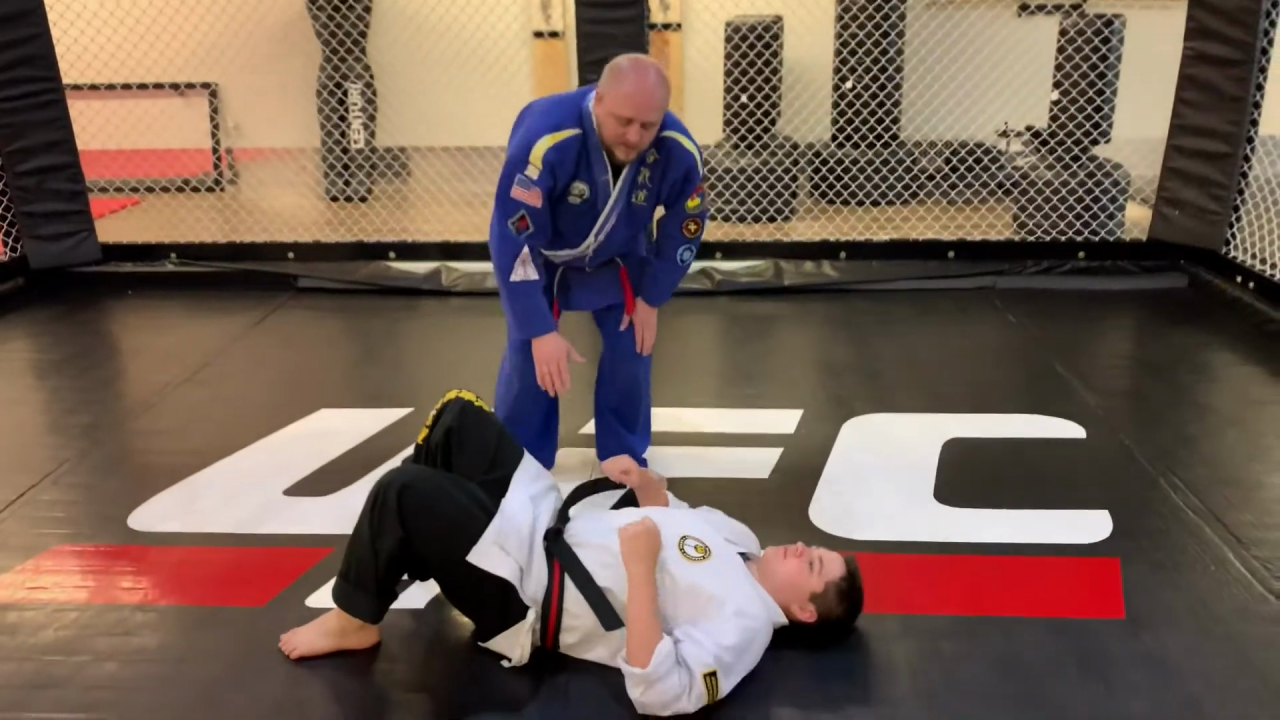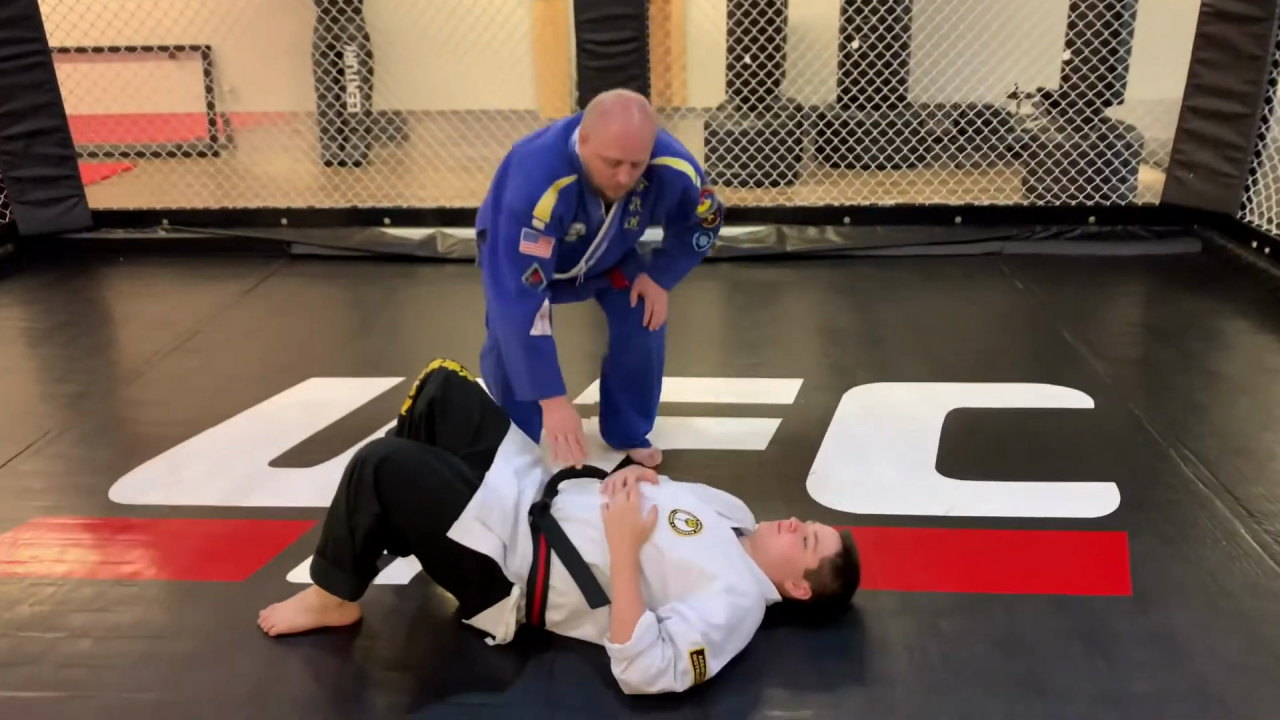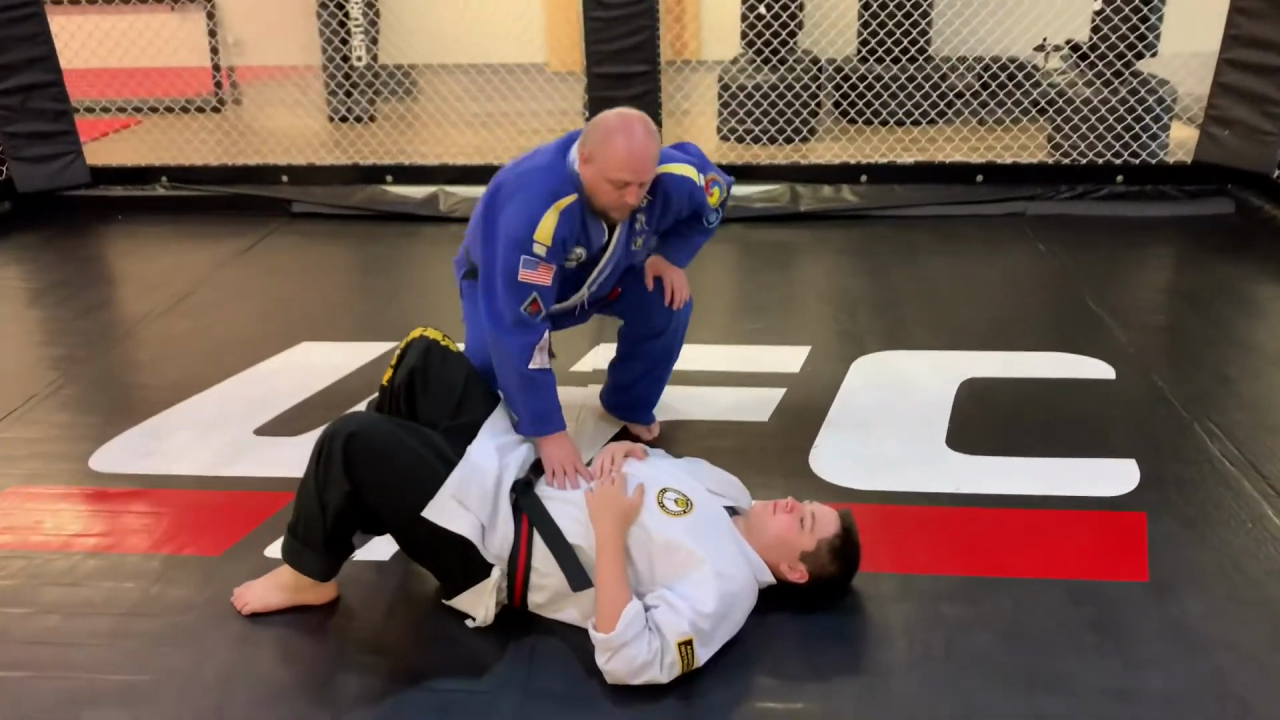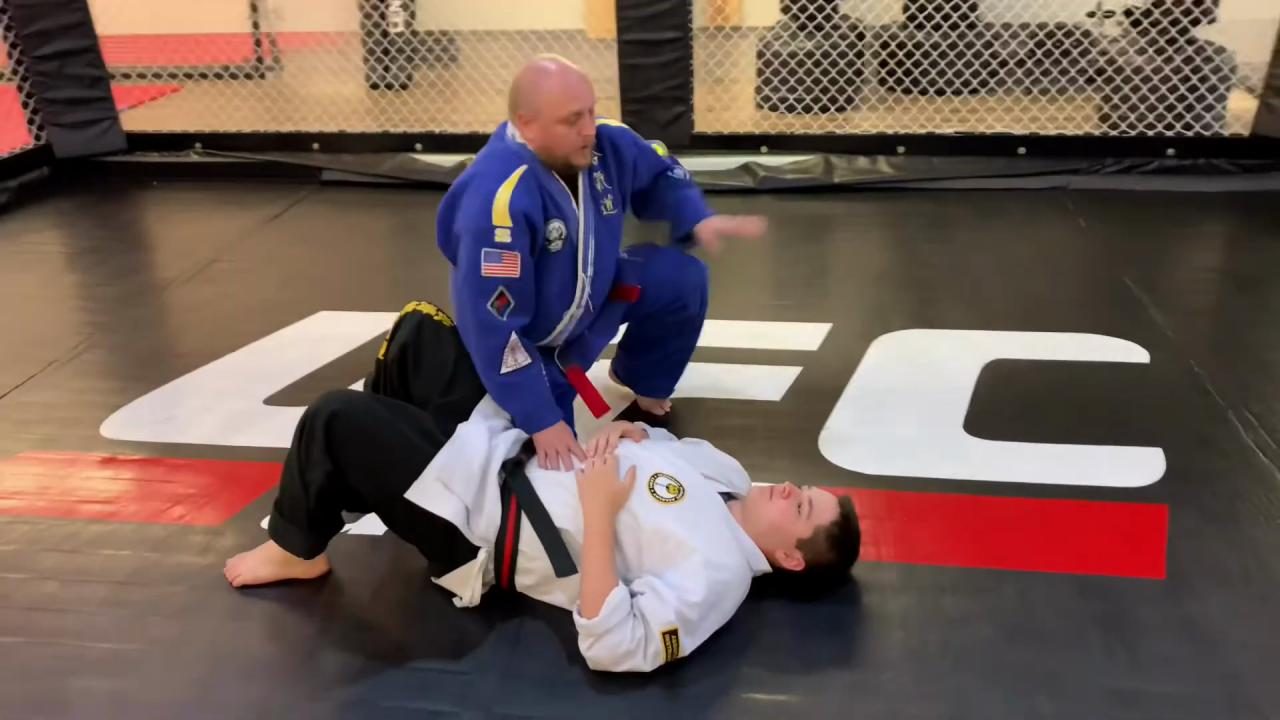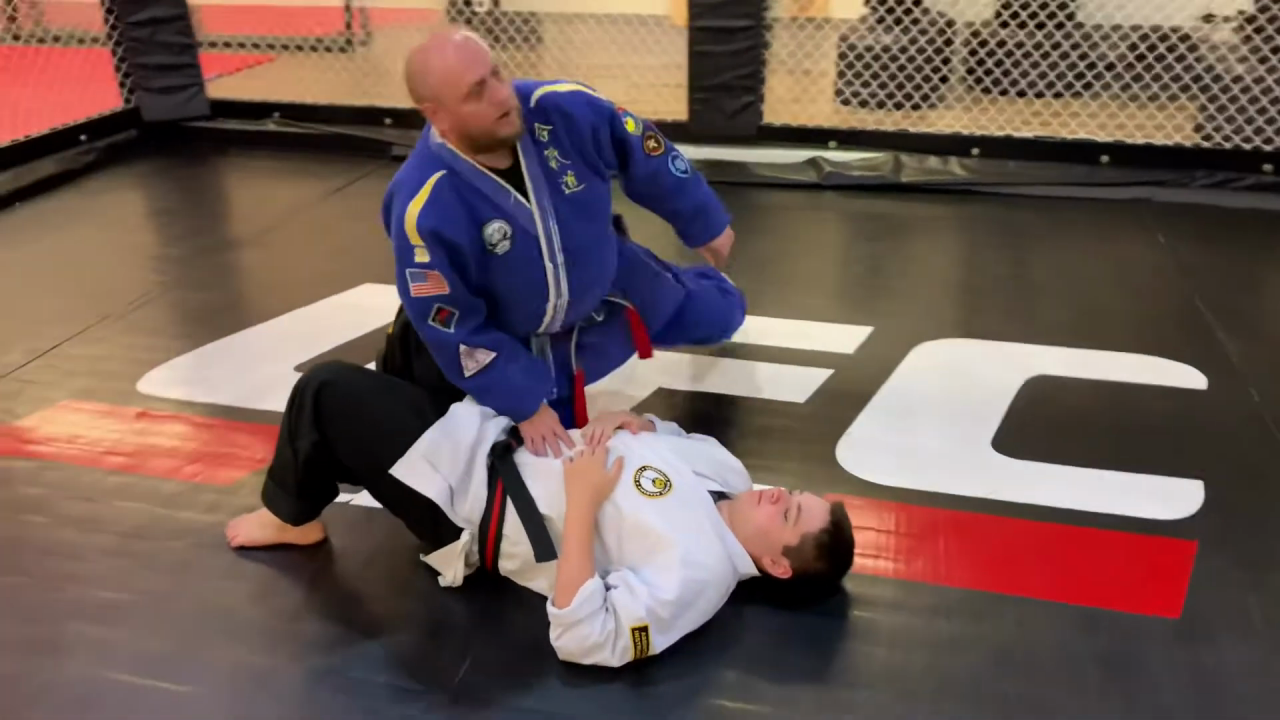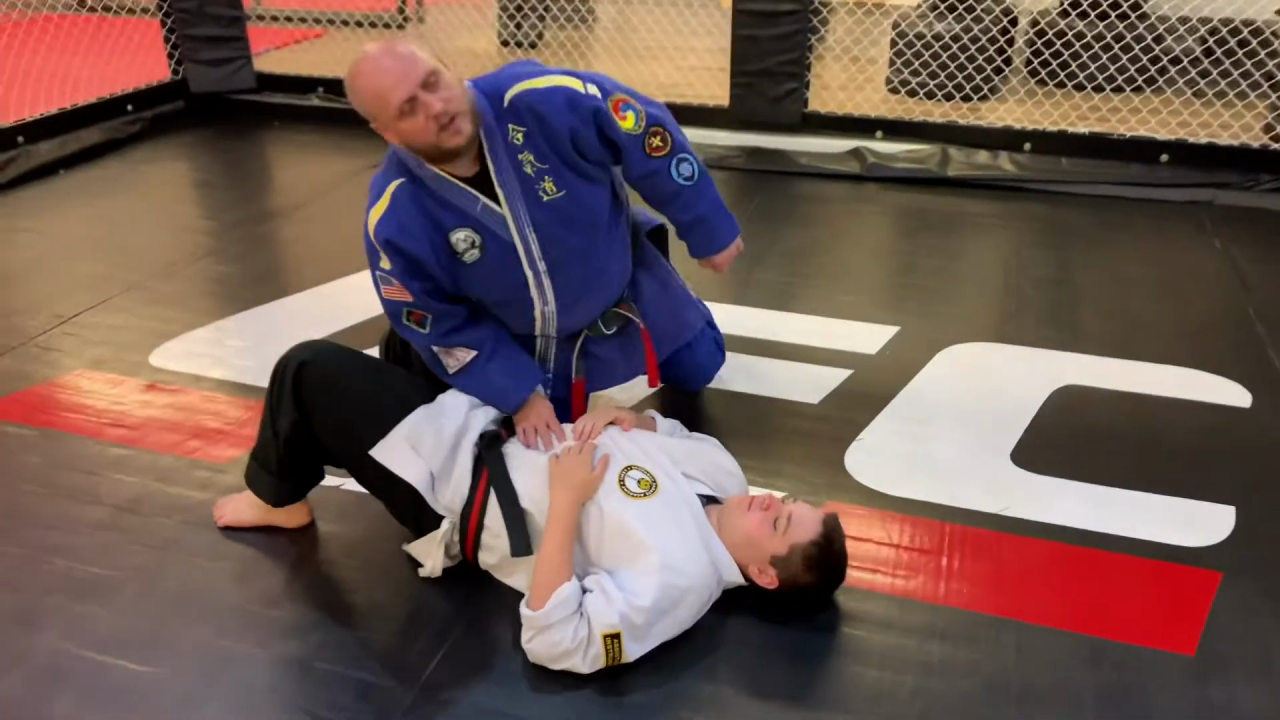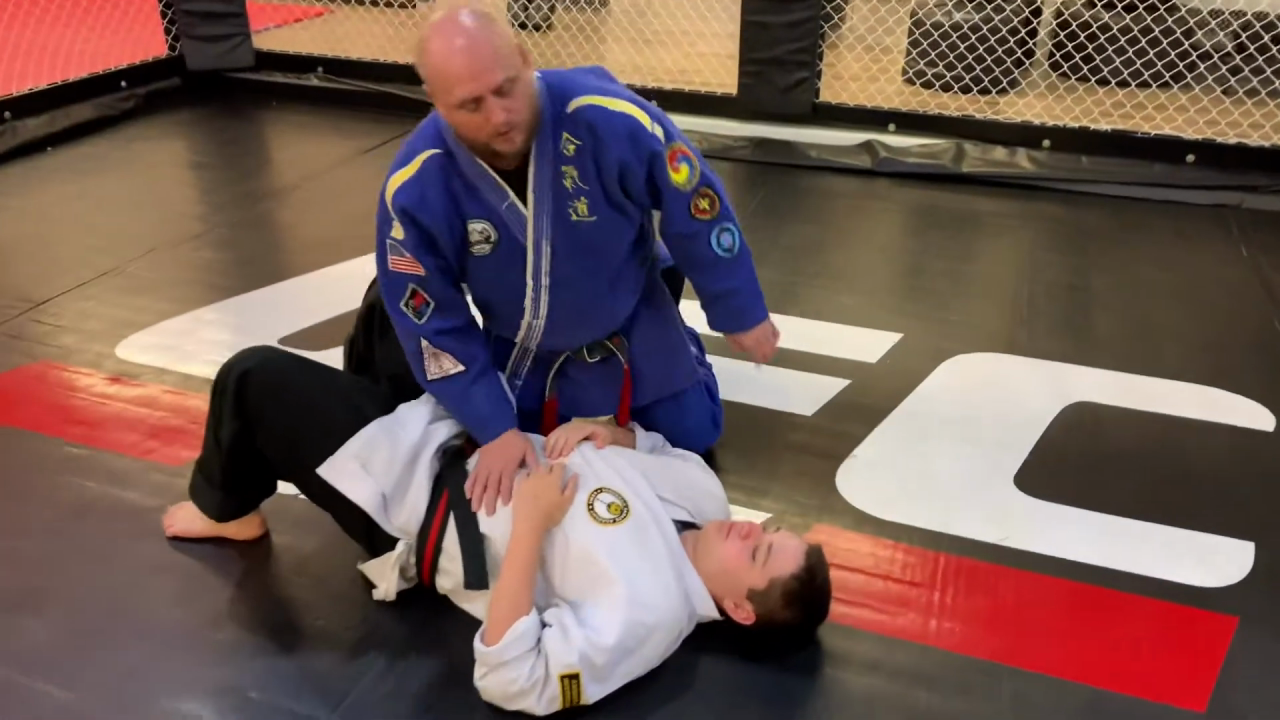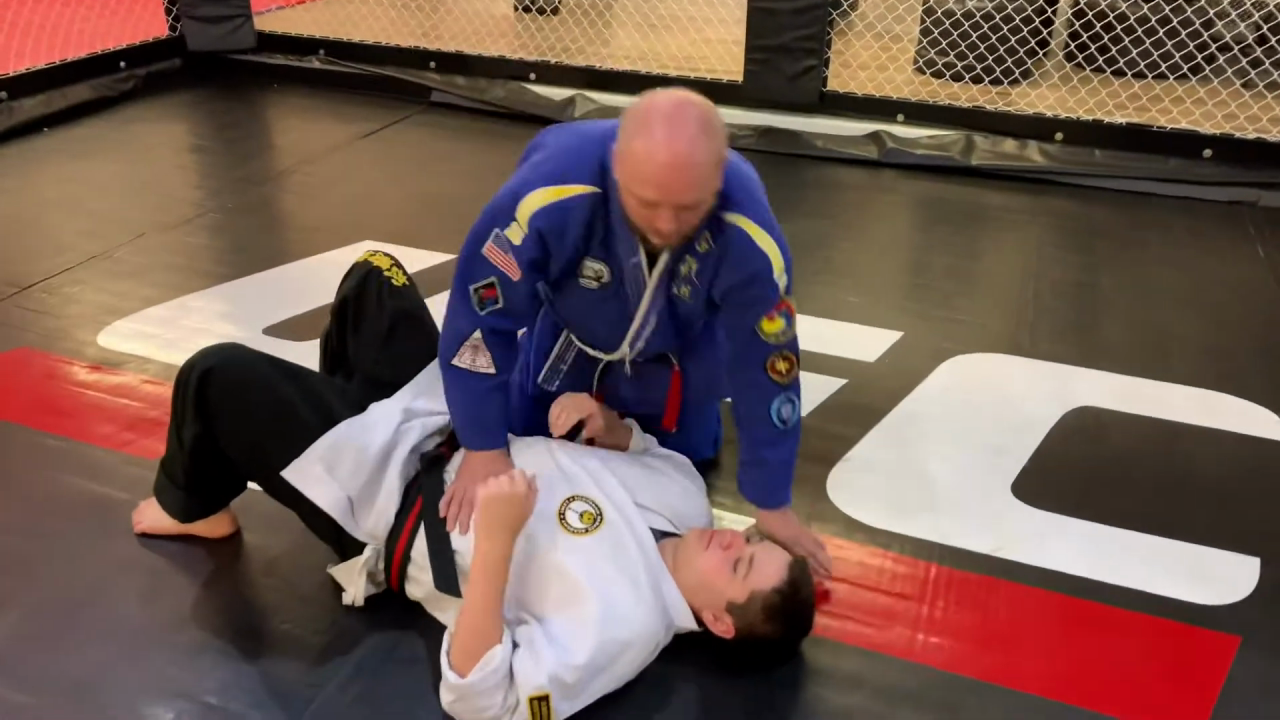
dt=0.4s
person 1, frame 1
left shoulder: (744, 622)
right shoulder: (741, 541)
right elbow: (675, 518)
left wrist: (641, 570)
right wrist: (642, 479)
left hip: (523, 596)
right hip: (551, 521)
left knee: (402, 492)
right knee: (459, 416)
left ankle: (354, 621)
right ankle: (400, 551)
person 1, frame 2
left shoulder: (735, 602)
right shoulder: (736, 517)
left elbow: (641, 669)
left wrist: (623, 547)
right wrist: (638, 476)
left hip: (507, 571)
right hip: (538, 494)
left knee: (381, 466)
right knee: (444, 386)
left ankle: (334, 598)
right ankle: (386, 524)
person 1, frame 3
left shoulder: (725, 586)
right shoulder: (730, 494)
left elbow: (627, 661)
right elbow: (659, 472)
left wrist: (609, 530)
right wrist: (627, 450)
left hip: (489, 546)
right hip: (519, 468)
left knee: (350, 442)
right knee: (425, 355)
left ankle: (309, 575)
right ankle: (368, 495)
person 1, frame 4
left shoulder: (716, 573)
right shoulder: (729, 477)
left elbow: (611, 647)
right elbow: (664, 445)
left wrist: (597, 511)
right wrist: (626, 431)
left hip: (477, 523)
right hip: (511, 446)
left knee: (334, 419)
right knee: (420, 328)
left ankle: (296, 551)
right ankle: (359, 473)
person 1, frame 5
left shoulder: (697, 572)
right shoulder: (727, 473)
left elbow: (580, 638)
right elbow: (666, 437)
left wrist: (581, 504)
right wrist: (630, 421)
left hip: (469, 503)
right hip: (510, 429)
left knee: (326, 391)
left ankle: (289, 518)
right ankle: (390, 413)
person 1, frame 6
left shoulder: (679, 577)
right shoulder: (722, 474)
left elbow: (554, 643)
right elbow: (666, 432)
left wrist: (564, 501)
right wrist: (628, 419)
left hip: (456, 489)
right hip: (502, 423)
left knee: (309, 370)
left ankle: (276, 500)
right ankle: (394, 398)
person 1, frame 7
left shoulder: (646, 611)
right shoulder: (701, 492)
right elbow: (649, 445)
left wrist: (530, 524)
right wrist: (606, 430)
left hip: (416, 508)
right hip: (475, 435)
left knee: (253, 379)
left ankle: (223, 511)
right ankle: (362, 405)
person 1, frame 8
left shoulder: (622, 626)
right shoulder: (683, 497)
right elbow: (635, 447)
left wrist: (494, 538)
right wrist: (601, 413)
left hip: (388, 511)
right hip: (448, 436)
left knee: (217, 376)
right knee: (374, 276)
left ankle: (191, 509)
right ankle: (340, 412)
person 2, frame 1
left shoulder: (679, 152)
right shoulder: (546, 137)
left elbow: (683, 231)
right elbow: (512, 237)
left wrist: (651, 298)
right wrist: (540, 329)
left hip: (616, 259)
right hip: (541, 257)
left knee: (632, 349)
right knee: (528, 360)
left ankle: (624, 456)
person 2, frame 2
left shoulder: (672, 169)
right shoulder: (536, 182)
left elbow: (703, 221)
right elbow: (523, 294)
left wrist: (659, 277)
right wrist: (553, 400)
left hip: (607, 253)
right hip: (518, 248)
left knee: (642, 323)
right knee: (511, 342)
left ankle: (628, 435)
person 2, frame 3
left shoulder: (670, 176)
right shoulder: (532, 207)
left elbow: (714, 185)
right elbow: (517, 328)
left wrist: (672, 256)
right wrist: (549, 433)
right hip: (501, 274)
left knee: (666, 306)
right knee: (491, 356)
left ankle: (629, 404)
person 2, frame 4
left shoulder: (606, 143)
right shoulder: (497, 202)
left elbow: (658, 174)
right elbow: (492, 325)
left wrist: (698, 220)
right wrist: (541, 423)
right hip: (521, 341)
left knee: (685, 280)
right knee: (553, 453)
left ankle: (643, 379)
person 2, frame 5
left shoulder: (561, 108)
right shoulder: (426, 210)
left elbow: (645, 154)
right elbow: (452, 327)
left wrist: (707, 225)
right wrist: (525, 408)
left hip: (609, 280)
right hip: (524, 342)
left knee: (719, 317)
right knee: (551, 448)
person 2, frame 6
left shoulder: (541, 101)
right shoulder: (395, 215)
left elbow: (650, 139)
right elbow: (442, 328)
left wrist: (710, 232)
right wrist: (520, 396)
left hip: (627, 287)
right hip: (532, 344)
left knee: (698, 368)
right knee: (547, 450)
person 2, frame 7
left shoulder: (607, 120)
right shoulder: (417, 186)
left elbow: (697, 209)
right elbow: (432, 322)
left wrist: (742, 314)
right wrist: (494, 429)
left hip: (633, 329)
right hip: (520, 353)
left knee: (691, 439)
left ankle: (682, 353)
person 2, frame 8
left shoulder: (746, 232)
right shoulder: (552, 195)
left elbow: (766, 364)
right elbow: (481, 311)
left wrist: (773, 499)
right wrist: (483, 446)
left hip: (677, 350)
right hip: (569, 337)
left knee: (691, 460)
